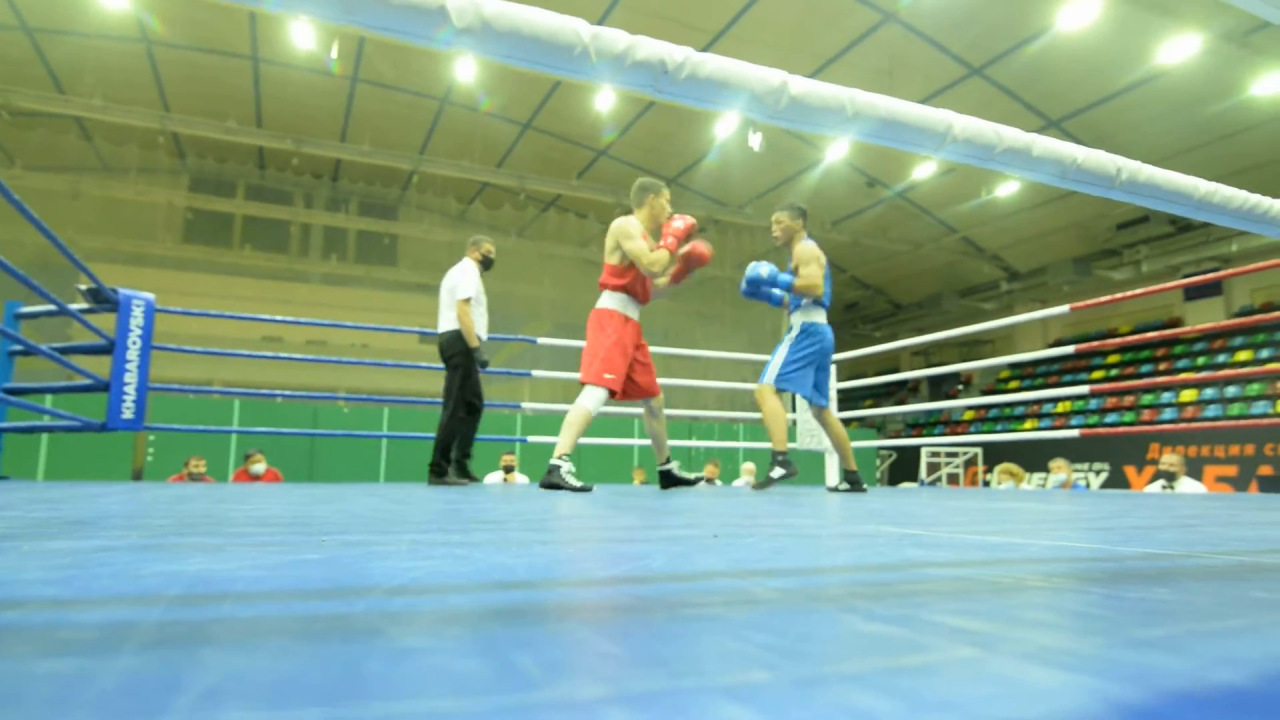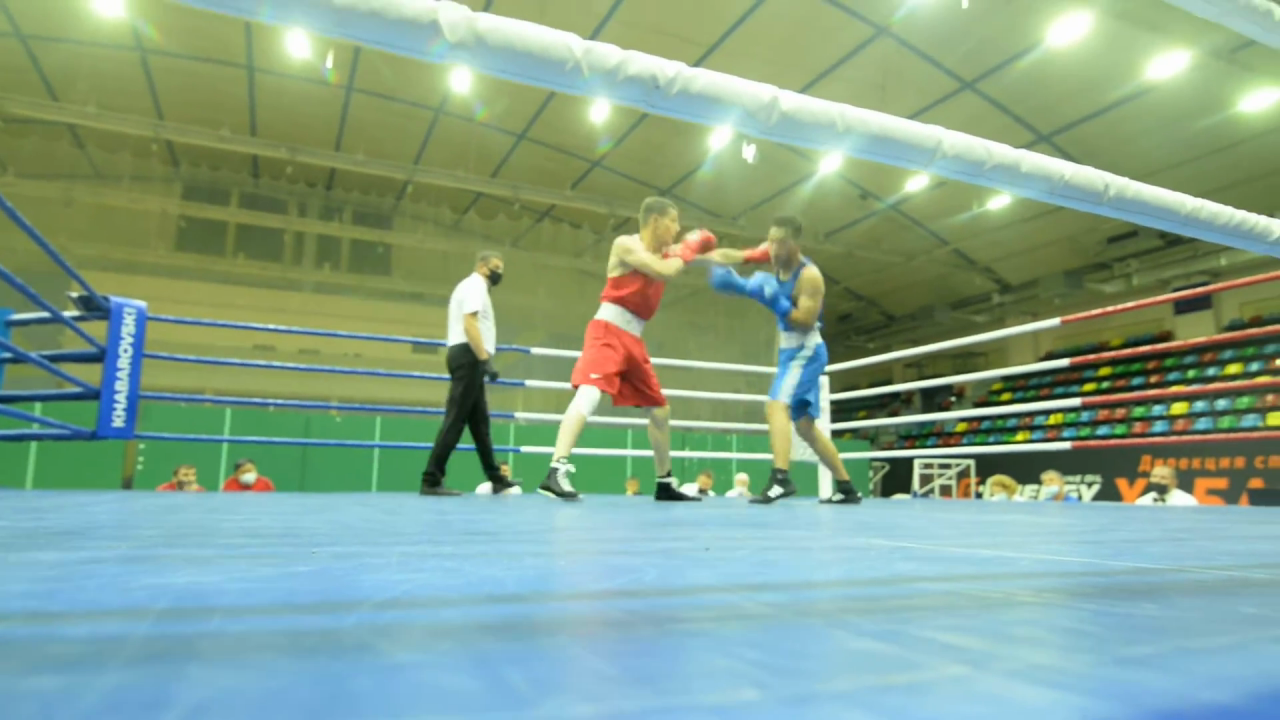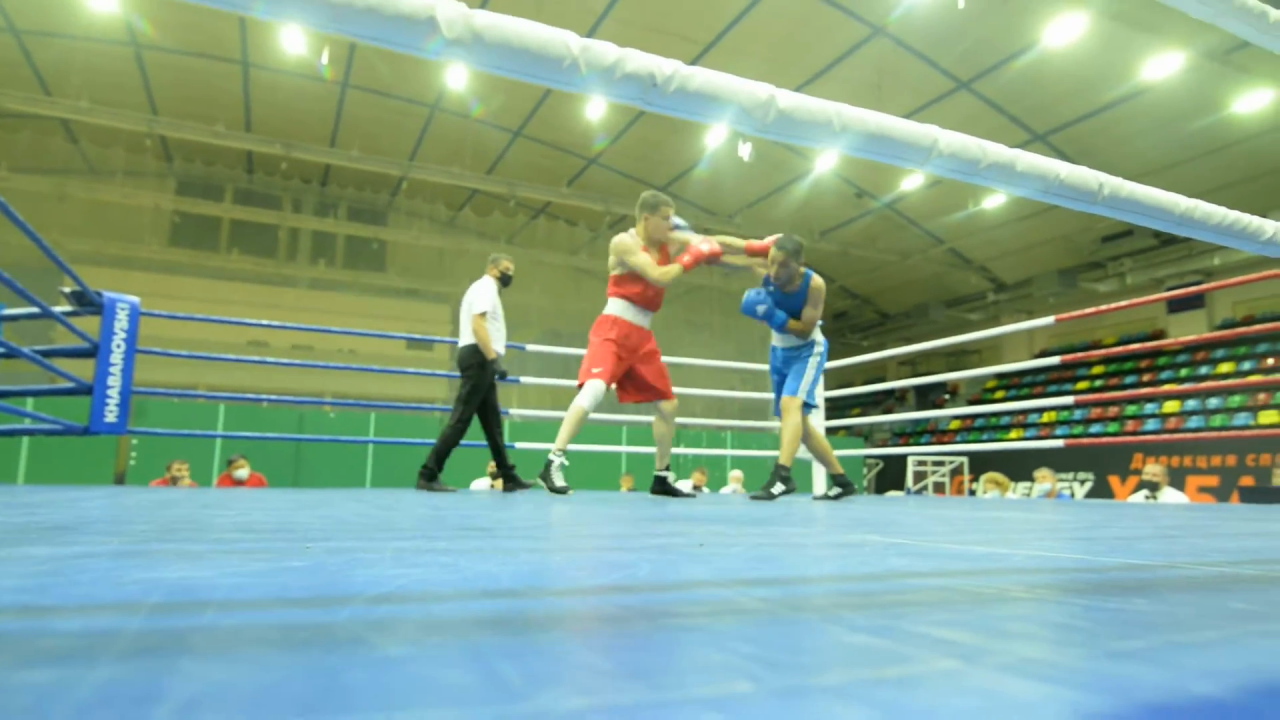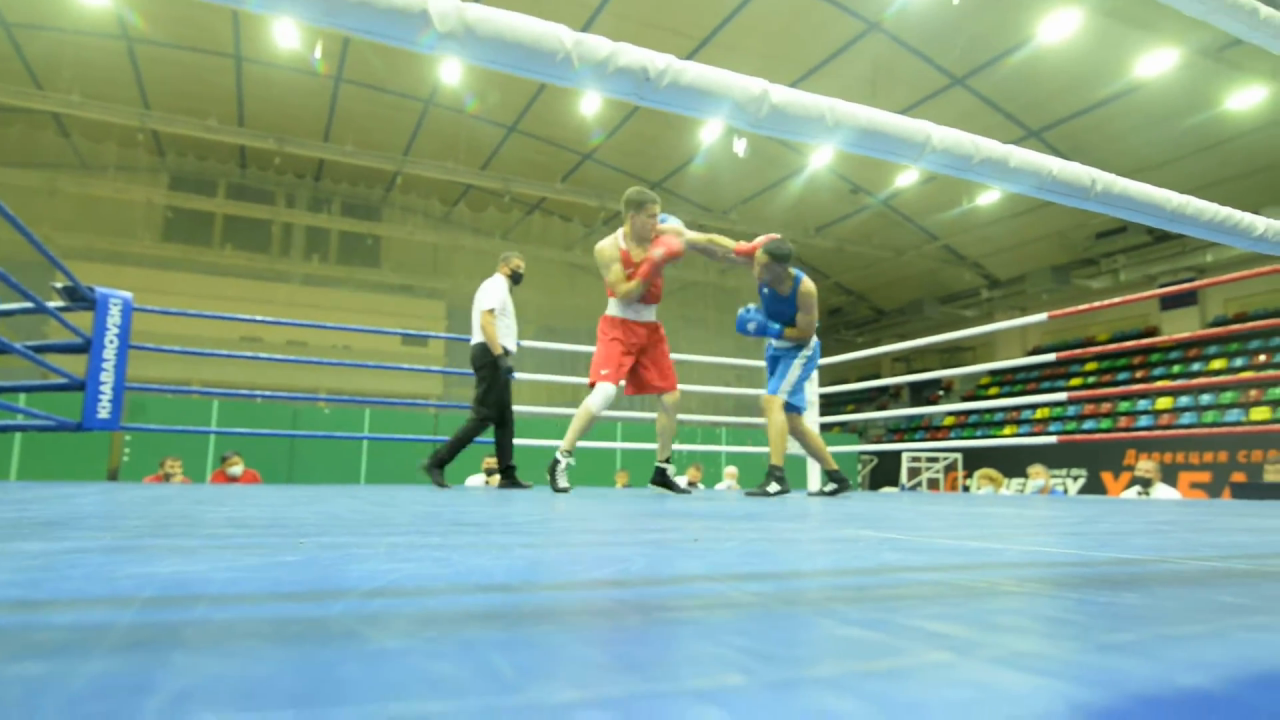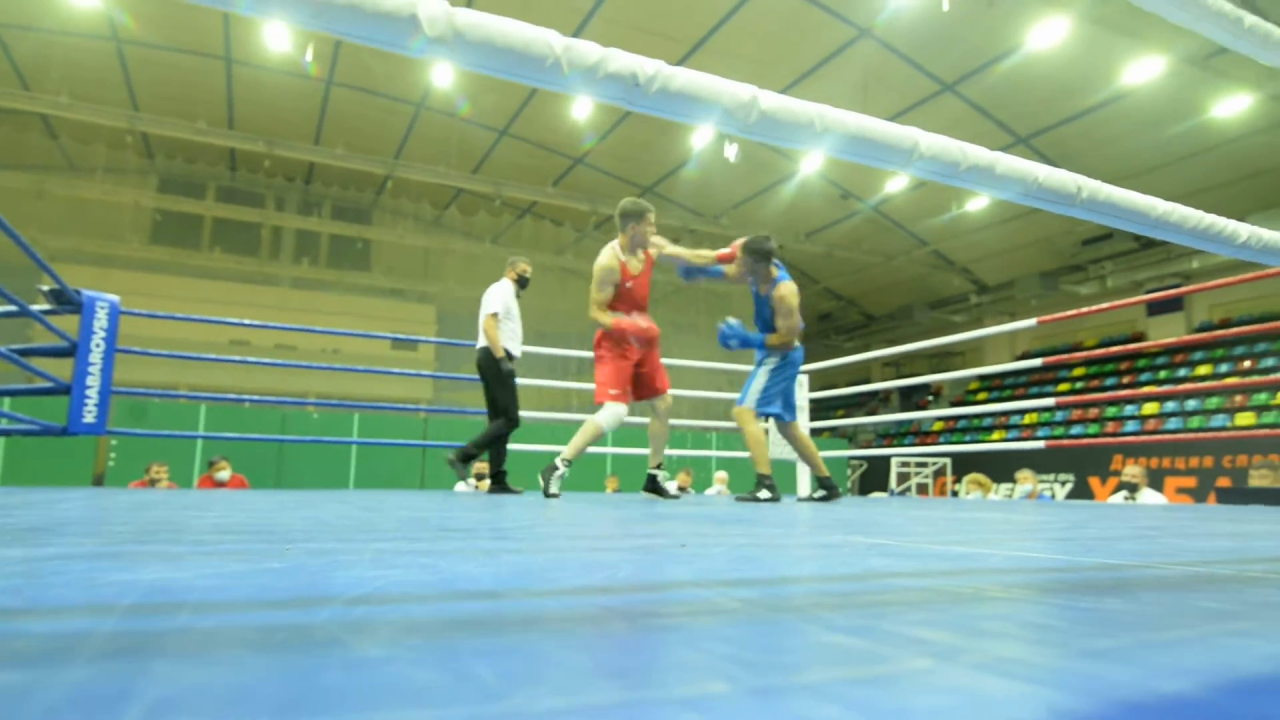
dt=0.1s
person 1, frame 1
left shoulder: (644, 236)
right shoulder: (625, 226)
left elbow: (655, 285)
right elbow: (653, 267)
left wrist: (685, 265)
right wrist: (672, 240)
left hip: (629, 325)
right hip: (610, 321)
left knee: (654, 401)
right knee: (597, 392)
left ankle: (667, 469)
right ankle: (558, 467)
person 1, frame 2
left shoulder: (667, 250)
right shoulder: (627, 245)
left elbow: (702, 251)
right elbow: (665, 271)
right wrist: (687, 250)
left hip: (633, 342)
right hip: (606, 334)
left knee: (660, 411)
right knee: (589, 395)
left ankle: (665, 482)
right ankle: (557, 470)
person 1, frame 3
left shoulder: (673, 239)
right shoulder: (622, 243)
left elbow: (718, 245)
right elbow: (659, 279)
left wrist: (756, 247)
right wrist: (692, 257)
left hip: (643, 336)
right hip: (614, 328)
left knee: (667, 406)
right knee: (593, 390)
left ankle: (662, 477)
right ankle: (555, 462)
person 1, frame 4
left shoulder: (666, 232)
right shoulder: (607, 248)
left elbow: (707, 242)
right elbow: (624, 294)
left wrist: (744, 248)
right wrist: (651, 263)
left hip: (650, 327)
right hip: (619, 326)
left knee: (669, 399)
right knee: (604, 392)
left ankle: (663, 470)
right ankle: (561, 459)
person 1, frame 5
left shoulder: (650, 245)
right shoulder: (606, 262)
left elbow: (687, 257)
right elbow: (595, 311)
left wrist: (725, 255)
right wrist: (626, 326)
left hip: (640, 339)
right hip: (614, 340)
left knee: (662, 403)
right knee: (614, 411)
left ankle: (654, 476)
right ankle: (558, 467)
person 2, frame 1
left shoulder: (804, 248)
right shoulder: (803, 253)
left elbow: (815, 289)
left wrist: (777, 278)
right wrist: (766, 292)
left hip: (806, 331)
right hip: (819, 334)
left knee: (765, 389)
right knee: (822, 412)
left ankle: (782, 460)
right ankle: (853, 477)
person 2, frame 2
left shoulder: (810, 275)
right shoulder: (778, 261)
left elbow: (806, 322)
left wrist: (776, 300)
left hip: (807, 350)
right hip: (790, 352)
left knee: (777, 408)
right knee: (807, 426)
left ankle: (782, 479)
right ankle: (846, 487)
person 2, frame 3
left shoulder: (815, 285)
right shoulder: (768, 265)
left elbow: (805, 330)
left wrist: (772, 315)
left hip: (808, 349)
right hip: (779, 351)
left knee: (791, 406)
right knee: (800, 420)
left ankle: (782, 477)
right ankle: (842, 480)
person 2, frame 4
left shoulder: (804, 289)
right shoulder: (763, 257)
left elbow: (801, 336)
left wrist: (765, 328)
left hip: (801, 350)
right hip: (774, 349)
left knee: (772, 402)
right knee: (792, 420)
left ankle: (776, 478)
right ankle: (835, 477)
person 2, frame 5
left shoulder: (784, 292)
right shoulder: (764, 263)
left elbow: (787, 340)
right elbow: (734, 272)
left wrist: (745, 338)
right wrist: (706, 269)
left hip: (780, 356)
right hip: (768, 353)
left knee: (744, 413)
right knee: (787, 425)
left ankle: (766, 484)
right ankle: (826, 483)
person 3, frame 1
left shoulder: (458, 272)
right shoulder: (468, 271)
right elbow: (463, 312)
right wrist: (476, 349)
left hip: (452, 342)
right hip: (460, 342)
left knee: (472, 405)
right knee: (457, 407)
left ankle: (460, 464)
right ankle: (438, 471)
person 3, frame 2
left shoulder: (471, 287)
right shoulder: (475, 286)
right elbow: (469, 325)
right wrist: (485, 360)
left hip: (466, 358)
right hip: (468, 357)
left knee: (479, 421)
right knee: (455, 420)
left ankle: (496, 479)
right ankle: (431, 480)
person 3, frame 3
left shoulder: (485, 290)
right shoulder: (485, 288)
right elbow: (478, 326)
right wrist: (494, 360)
left hip: (478, 360)
right hip: (478, 358)
left knee: (492, 421)
right knee: (460, 418)
left ankle: (509, 478)
right ankle: (428, 475)
person 3, frame 4
left shoulder: (501, 290)
right shoulder: (495, 286)
right elbow: (486, 322)
right wrist: (501, 357)
left hip: (491, 358)
right hip: (491, 356)
left knee: (503, 417)
right knee: (483, 416)
left ankle: (508, 476)
right ankle: (437, 463)
person 3, frame 5
left shoulder: (508, 294)
right shoulder: (501, 290)
right elbow: (489, 326)
left wrist: (505, 361)
right wrist: (503, 360)
left hip: (498, 361)
right hip: (495, 360)
left knee: (502, 419)
right knee: (509, 419)
left ankle: (498, 480)
right ankle: (462, 457)
